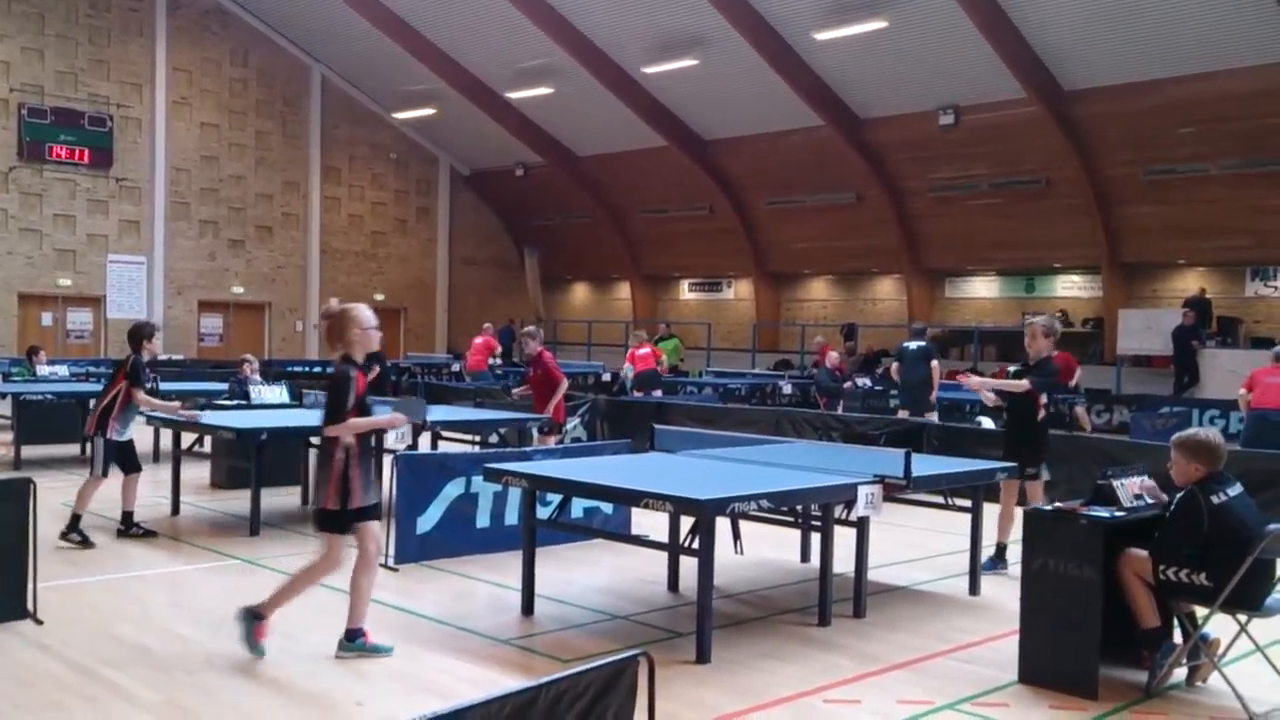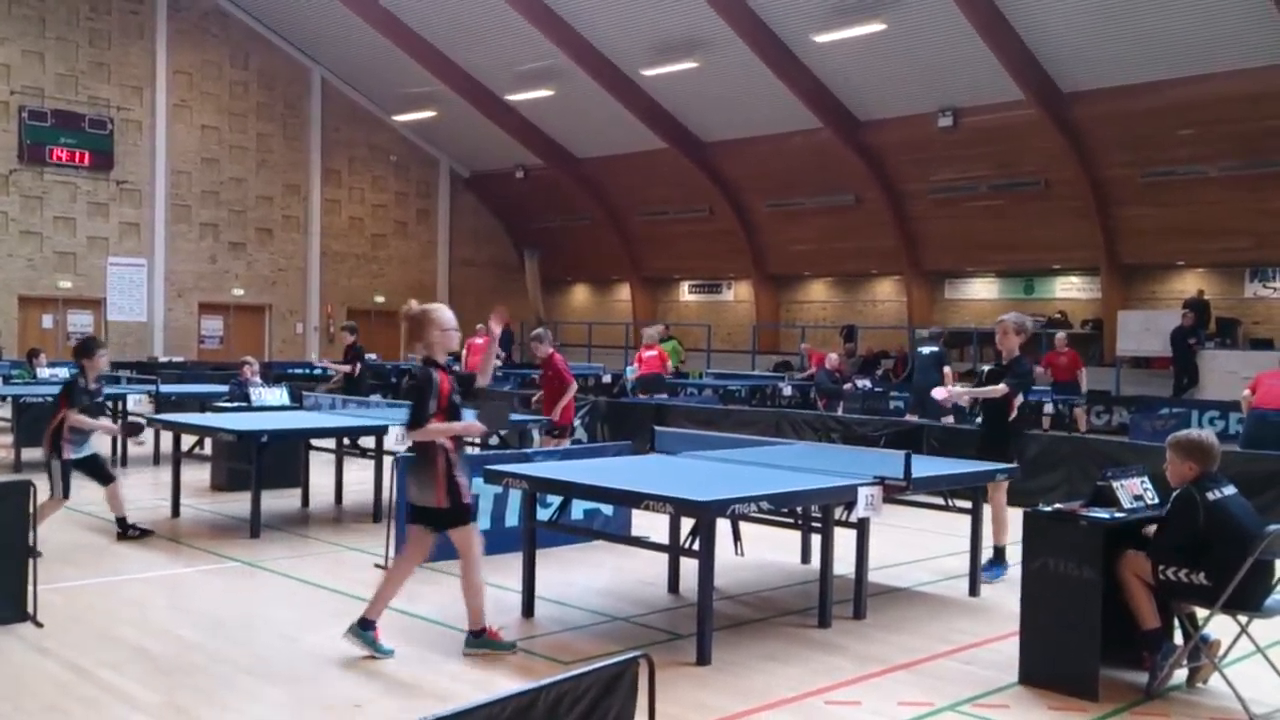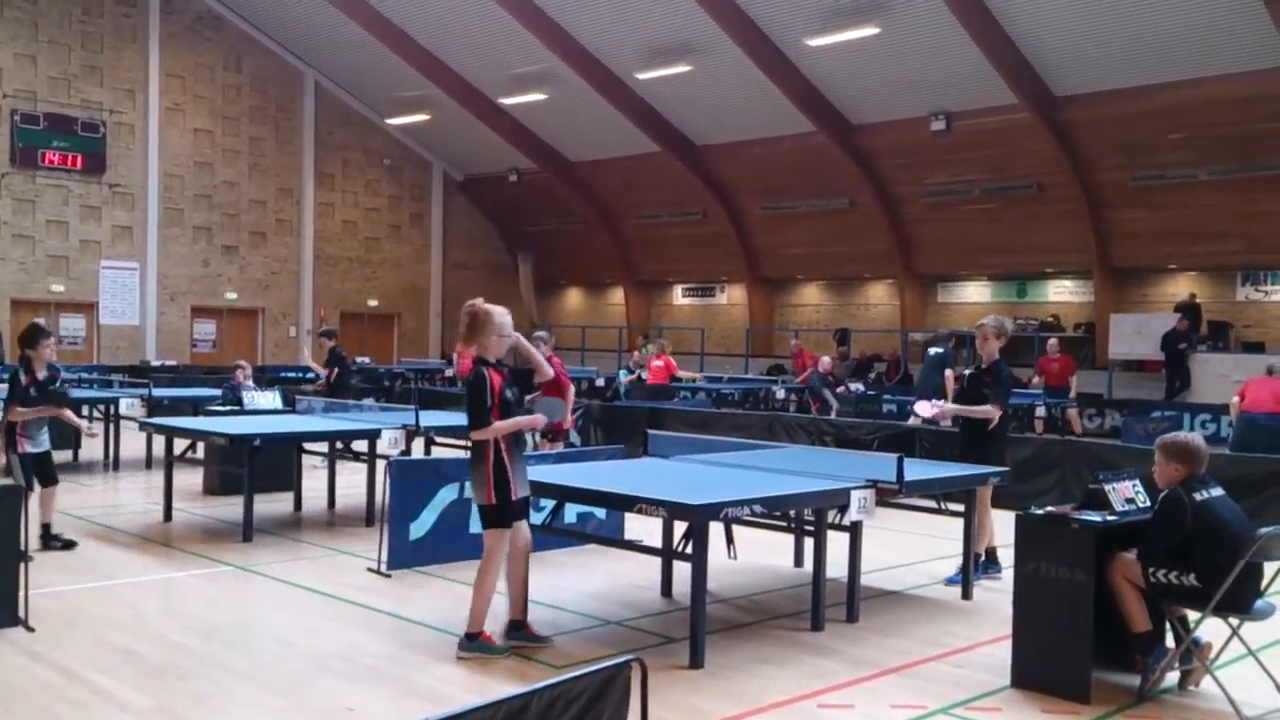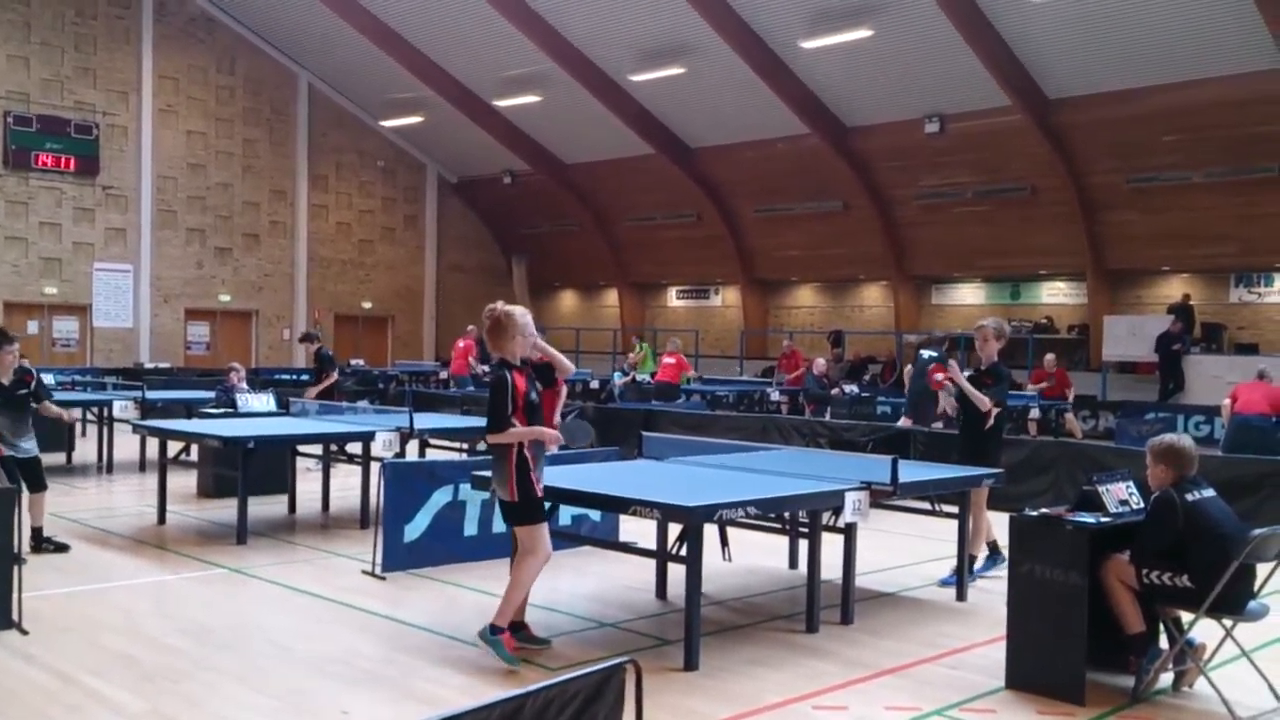
dt=0.4s
person 1, frame 1
left shoulder: (355, 373)
right shoulder: (343, 376)
right elbow: (333, 427)
right wrist: (383, 422)
left hip: (357, 478)
right hip: (340, 478)
left knee: (372, 550)
right knee: (330, 561)
left ankle: (355, 635)
right ankle: (258, 614)
person 1, frame 2
left shoulder: (444, 373)
right shoulder: (428, 377)
left elbow: (482, 380)
right elbow: (414, 431)
left wrist: (492, 342)
right wrist: (462, 428)
left hip: (431, 476)
right hip: (440, 475)
left knee: (413, 554)
right knee: (473, 550)
left ankle: (366, 624)
right ankle: (478, 633)
person 1, frame 3
left shoulder: (500, 372)
right shoulder: (480, 377)
left elbow: (545, 374)
right elbow: (478, 431)
left wrist: (522, 343)
right wrist: (522, 421)
left hip: (511, 471)
right hip: (493, 473)
left knee: (521, 546)
right knee: (496, 554)
left ankle: (517, 625)
right ankle: (472, 637)
person 1, frame 4
left shoulder: (525, 371)
right shoulder: (504, 378)
left elbow: (567, 371)
right elbow: (494, 433)
left wrist: (541, 345)
right wrist: (538, 432)
left hip: (515, 473)
right hip: (518, 474)
left knee: (527, 550)
right knee: (539, 552)
left ankle: (516, 626)
right ankle: (496, 628)
person 2, frame 1
left shoulder: (1193, 498)
right shoulder: (1229, 485)
left elbow: (1160, 552)
right wrist: (1163, 499)
left hip: (1230, 586)
right hip: (1254, 583)
left knee: (1128, 561)
right knee: (1170, 567)
left ankle: (1160, 650)
right ankle: (1196, 642)
person 2, frame 2
left shoulder: (1188, 496)
right shoulder: (1223, 487)
left elbow: (1159, 551)
left wrist: (1156, 536)
right wrist: (1162, 534)
left hip: (1229, 586)
right hip: (1254, 583)
left knee: (1128, 562)
right knee: (1171, 568)
left ankle: (1161, 651)
right ankle: (1197, 644)
person 2, frame 3
left shoulder: (1175, 498)
right shoulder: (1212, 490)
left elbow: (1148, 554)
left wrist: (1134, 554)
right wrist: (1140, 554)
left hip: (1218, 588)
right hip: (1243, 586)
left knee: (1119, 566)
right knee: (1160, 571)
left ankle: (1152, 654)
right ankle: (1188, 647)
person 2, frame 4
left shoulder: (1167, 498)
right shoulder: (1204, 491)
left elbow: (1141, 555)
left wrist: (1126, 556)
right wrist: (1133, 556)
left hip: (1211, 588)
right hip: (1236, 587)
left knee: (1112, 568)
right knee: (1154, 571)
left ankle: (1146, 656)
right ankle: (1183, 648)
person 3, frame 1
left shoulder: (1049, 370)
right shoulder: (1017, 368)
left elbow: (1022, 386)
right elbow: (995, 400)
left wrist: (985, 381)
right wrist: (981, 390)
left hip: (1034, 442)
right hip: (1012, 440)
left knee: (1036, 501)
right knee: (1006, 498)
right ankle: (999, 555)
person 3, frame 2
left shoulder: (1023, 369)
right shoulder: (991, 368)
left elbow: (1000, 390)
right elbow: (974, 399)
left wrist: (964, 391)
right wrist: (958, 396)
left hip: (1008, 441)
right hip: (988, 438)
left knee: (997, 498)
right knee: (996, 498)
left ankle: (998, 559)
right ankle: (998, 556)
person 3, frame 3
left shoulder: (1003, 374)
right shoulder: (971, 373)
left elbow: (993, 411)
right elbow: (959, 406)
left wrist: (957, 409)
right wrist: (944, 407)
left hip: (990, 448)
right hip: (969, 445)
left knee: (981, 504)
right knee: (979, 504)
left ankle: (973, 564)
right ankle: (991, 560)
person 3, frame 4
left shoulder: (1001, 375)
right shoulder: (971, 374)
left elbow: (985, 404)
right elbow: (955, 410)
left wrist: (959, 380)
right wrist: (947, 390)
left hip: (985, 448)
right hip: (967, 445)
left knee: (977, 505)
right knee: (974, 504)
left ankle: (966, 567)
right ankle: (995, 553)
person 4, frame 1
left shoulder: (141, 366)
right shoulder: (135, 363)
left elbow: (150, 402)
right elbow: (139, 398)
left wrist: (181, 412)
right wrist: (174, 406)
left hip: (121, 428)
right hip: (105, 426)
left knee: (133, 473)
right knee: (98, 476)
left ankle: (127, 524)
right ankle: (72, 528)
person 4, frame 2
left shoulder: (97, 386)
right shoulder: (74, 384)
left elbow: (97, 421)
right elbow: (71, 418)
left wrist: (122, 431)
right wrist: (107, 427)
left hip: (83, 447)
right hip: (61, 447)
left knee: (110, 483)
right knee: (59, 498)
left ankle: (124, 527)
person 4, frame 3
left shoulder: (55, 372)
right shoulder: (20, 376)
left elbow: (59, 406)
right elbow: (11, 414)
left wrist: (81, 424)
right wrist: (41, 411)
left hip: (40, 439)
right hip: (18, 440)
left knee: (50, 485)
right knee: (25, 491)
left ankle: (47, 536)
person 4, frame 4
left shoulder: (28, 375)
left elbow: (43, 405)
left wrist: (61, 413)
left hip: (26, 443)
left knee: (39, 489)
left ankle: (38, 538)
